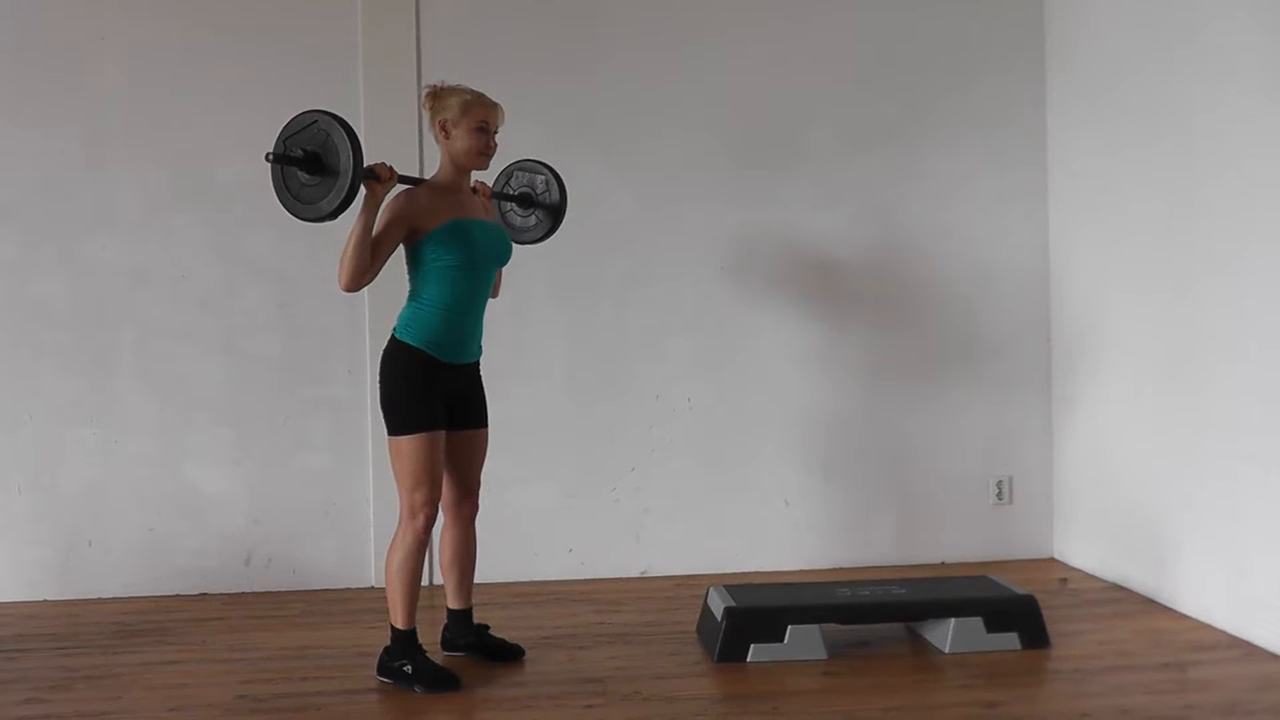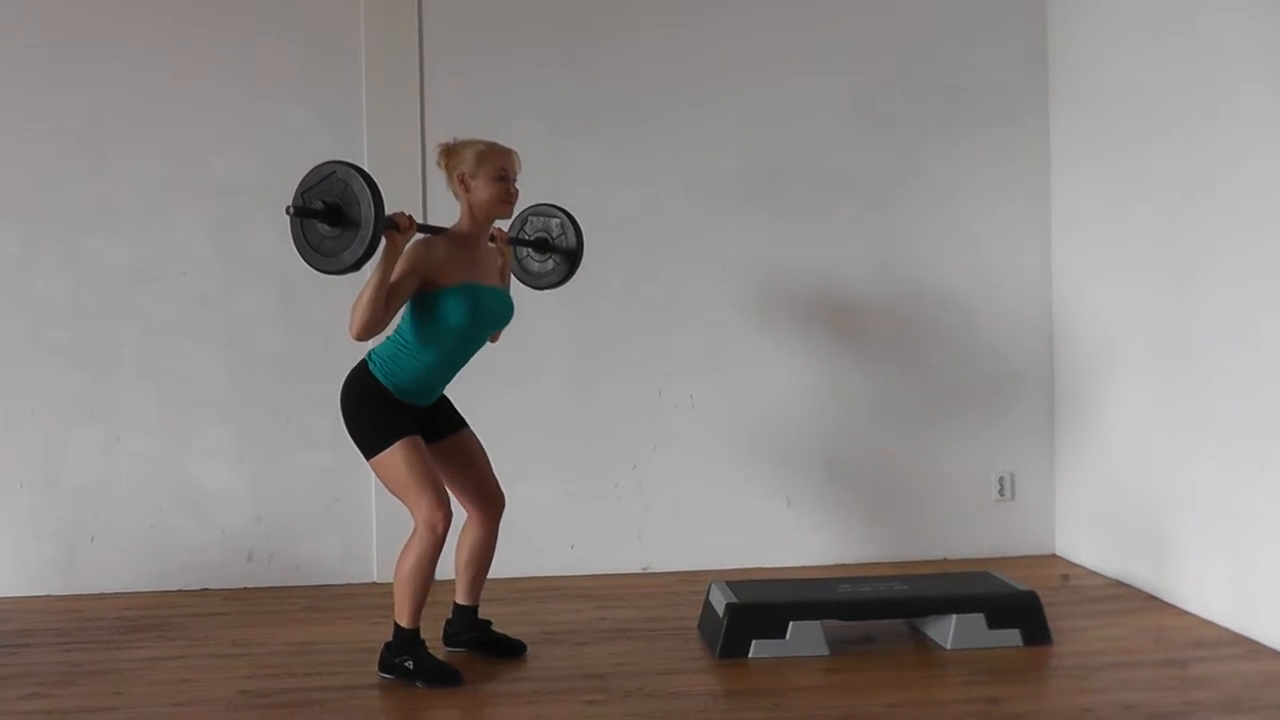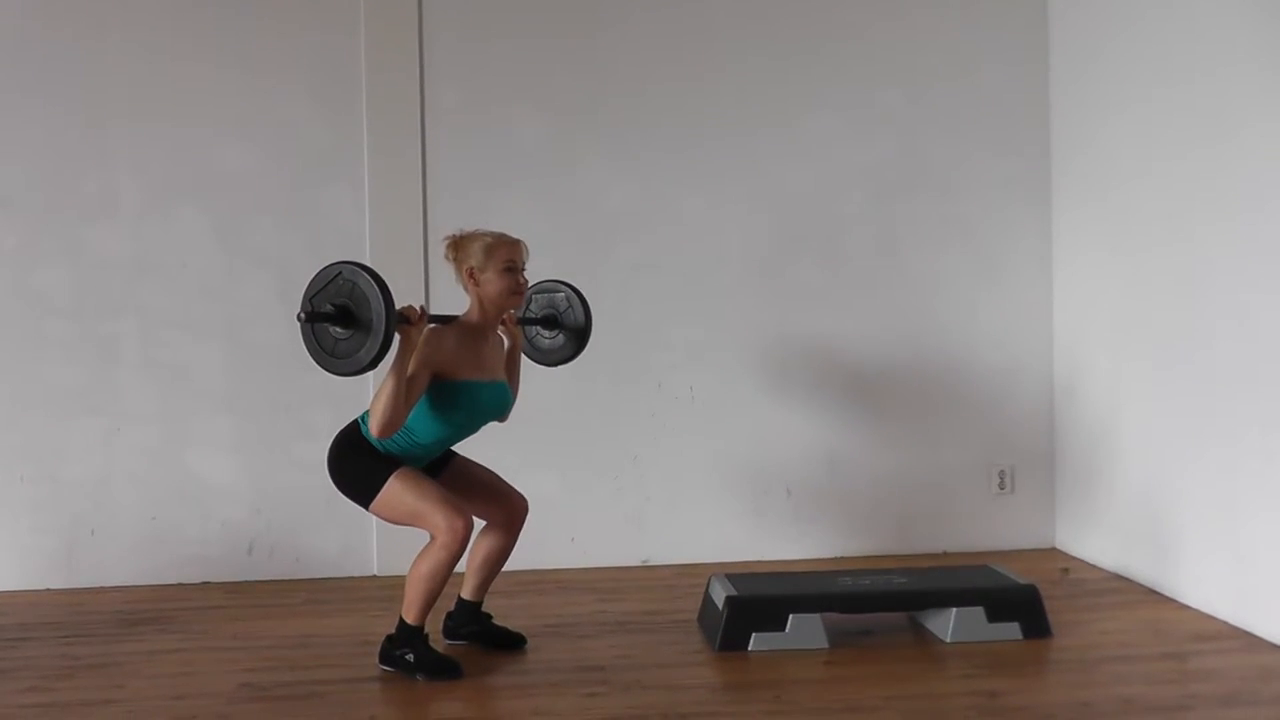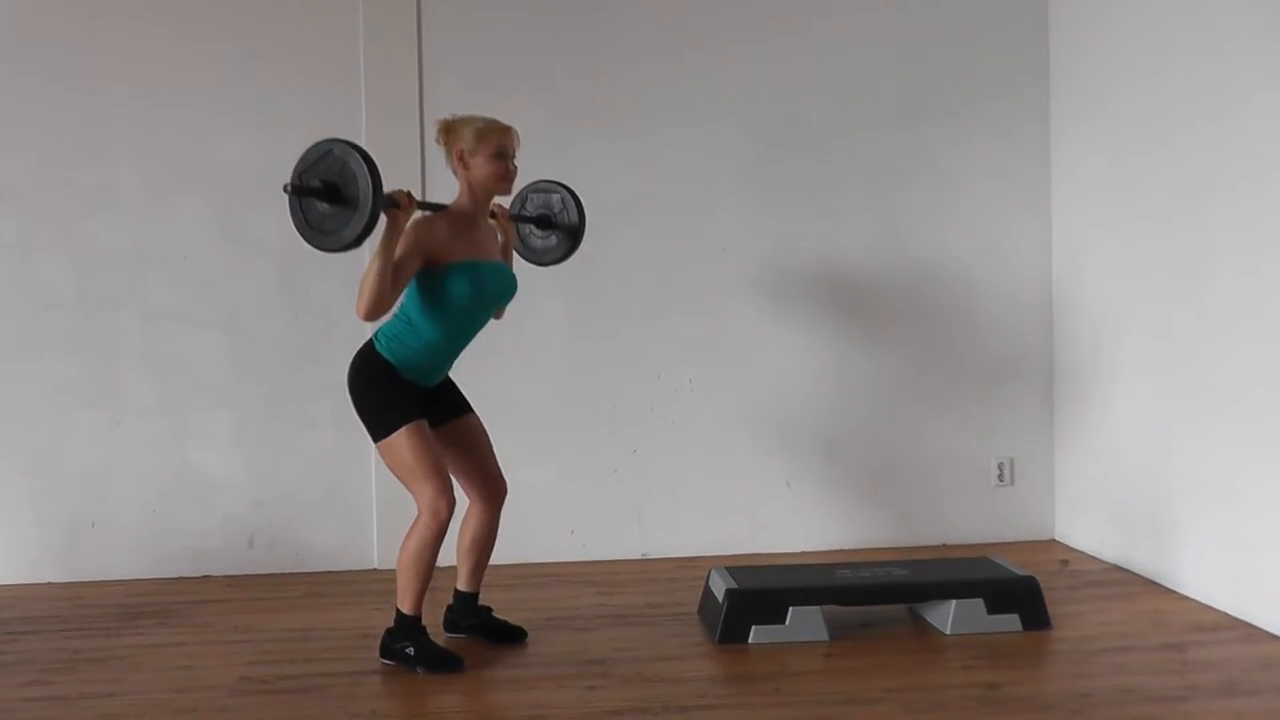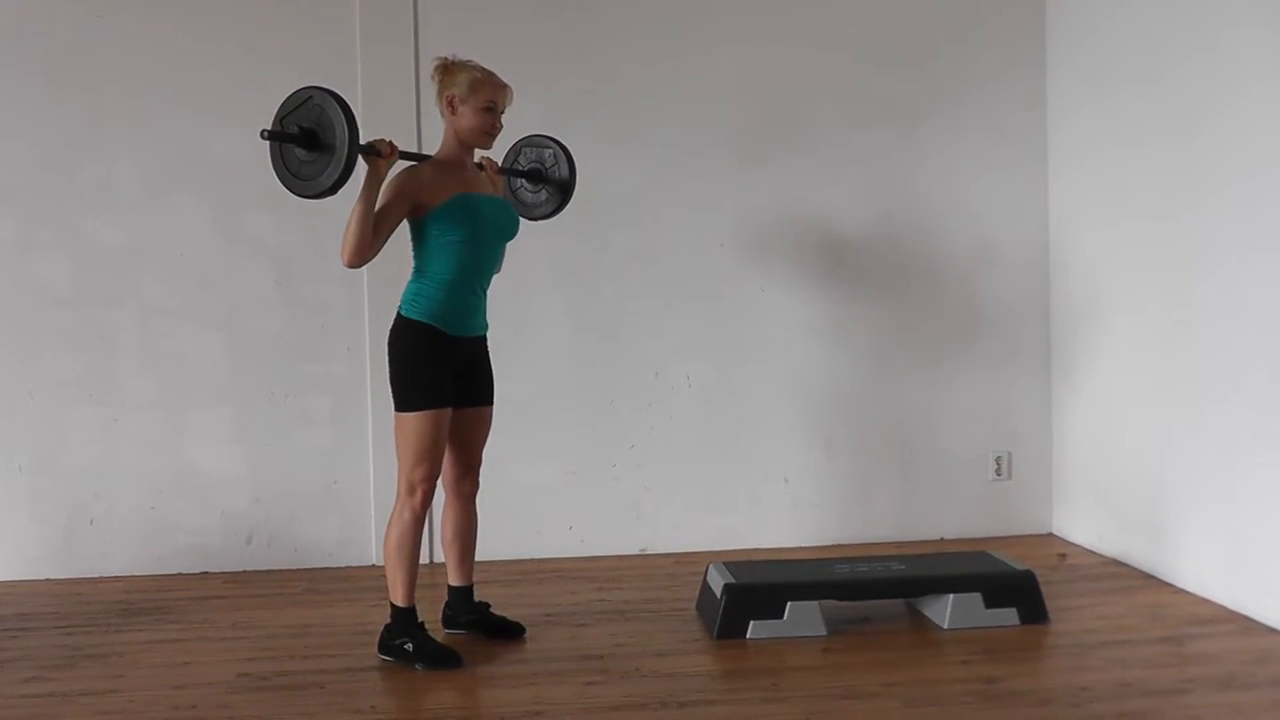
dt=1s
person 1, frame 1
left shoulder: (479, 204)
right shoulder: (414, 203)
right elbow: (352, 279)
right wrist: (372, 200)
left hip: (463, 368)
right hip: (415, 366)
left knee: (463, 504)
right knee: (420, 512)
left ankle: (461, 626)
right ankle: (400, 651)
person 1, frame 2
left shoulder: (488, 253)
right shoulder: (430, 253)
left elbow: (491, 332)
right elbow: (362, 328)
right wrist: (391, 250)
left hip: (424, 398)
right hip: (375, 397)
left knee: (488, 503)
right knee: (434, 515)
left ankle: (464, 622)
right ankle: (401, 649)
person 1, frame 3
left shoulder: (494, 340)
right shoulder: (442, 342)
left elbow: (499, 411)
right elbow: (382, 426)
right wrist: (407, 345)
left hip: (418, 455)
right hip: (362, 455)
left knee: (513, 508)
right knee: (453, 525)
left ankle: (465, 616)
right ankle: (403, 643)
person 1, frame 4
left shoulder: (488, 231)
right shoulder: (433, 230)
left elbow: (495, 309)
right elbow: (369, 308)
right wrist: (394, 228)
left hip: (430, 380)
right hip: (382, 377)
left knee: (491, 490)
right knee: (437, 502)
left ankle: (465, 609)
right ankle: (402, 635)
person 1, frame 5
left shoulder: (484, 179)
right shoulder: (418, 180)
right elbow: (355, 254)
right wrist: (375, 177)
left hip: (470, 342)
right hip: (423, 340)
left knee: (465, 481)
right knee: (418, 489)
left ankle: (462, 603)
right ankle: (400, 629)
